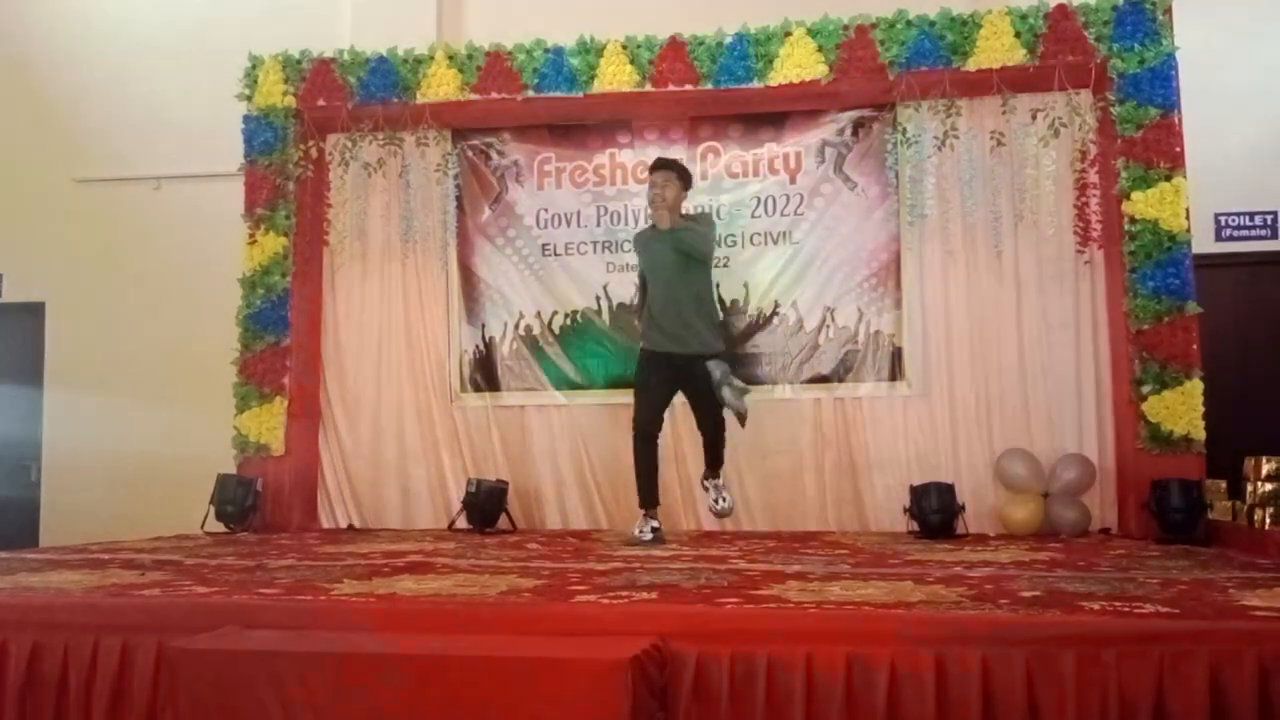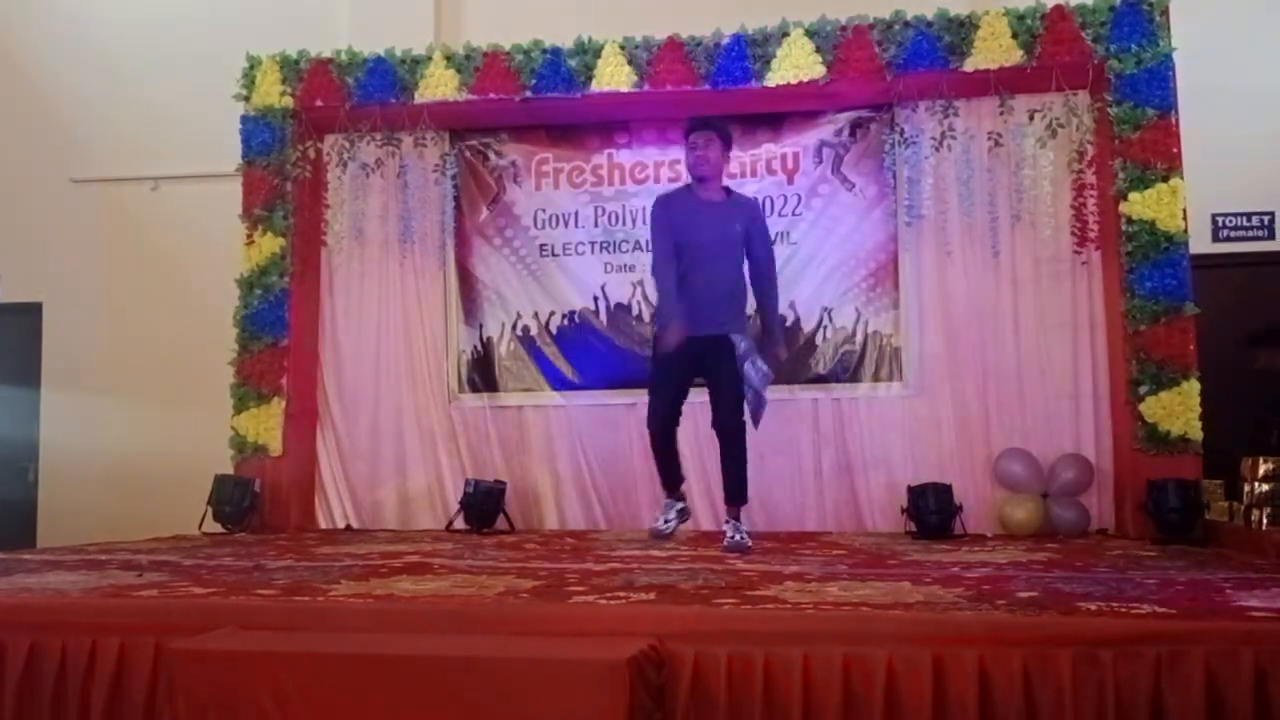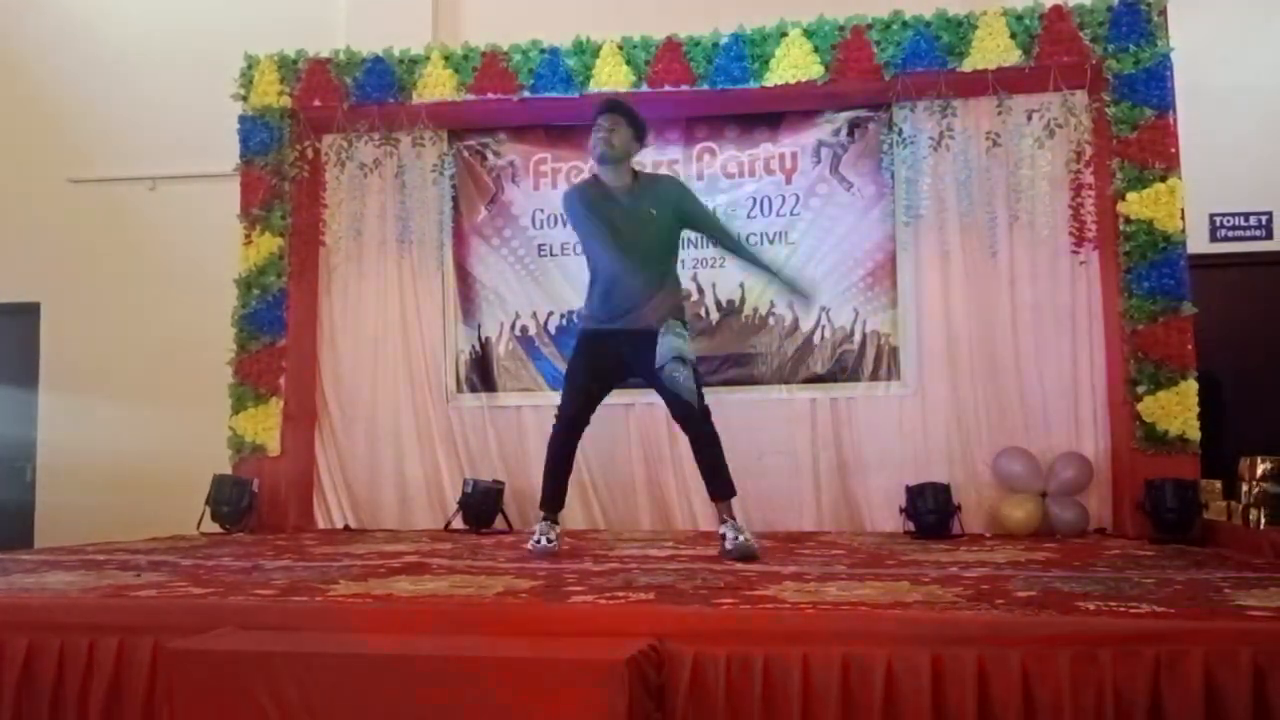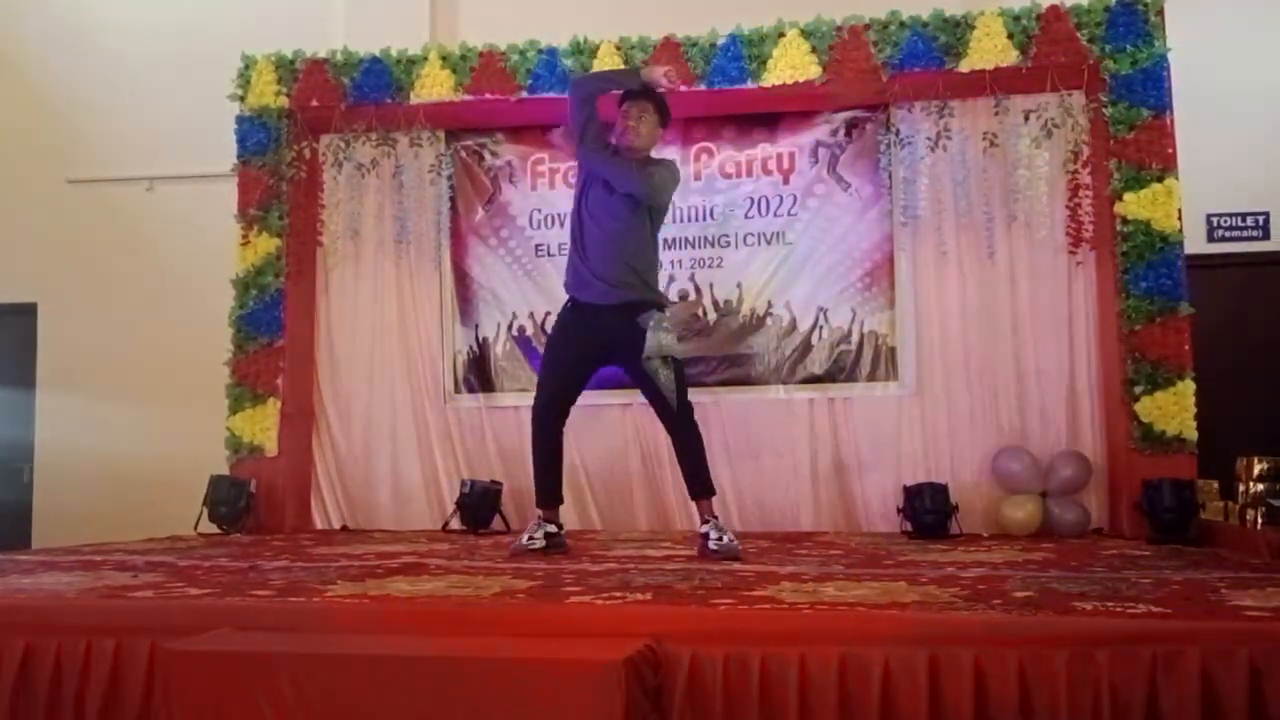
dt=1s
person 1, frame 1
left shoulder: (700, 224)
right shoulder: (643, 240)
left elbow: (704, 251)
left wrist: (671, 226)
left hip: (701, 349)
right hip: (656, 352)
left knee: (712, 425)
right knee: (644, 429)
left ankle: (713, 478)
right ankle: (650, 517)
person 1, frame 2
left shoulder: (747, 209)
right shoulder: (667, 207)
left elbow: (764, 273)
right elbow: (663, 268)
left wrist: (774, 334)
right wrist: (666, 323)
left hip: (726, 336)
right hip: (679, 334)
left knee: (729, 426)
right knee: (659, 419)
left ankle: (734, 521)
right ankle: (675, 500)
person 1, frame 3
left shoulder: (666, 190)
right shoulder: (579, 198)
left elbow: (720, 234)
right elbow: (604, 254)
left wrist: (780, 276)
right wrist: (648, 295)
left hip: (659, 330)
right hip: (604, 331)
left knee: (696, 420)
right knee: (567, 424)
left ankle: (728, 523)
right ankle: (547, 522)
person 1, frame 4
left shoulder: (662, 171)
right shoulder: (597, 155)
left elbow: (639, 183)
right elbow: (580, 91)
left wrist: (591, 159)
right wrist: (641, 74)
left hip: (636, 314)
right hip: (582, 313)
left knee: (678, 415)
right knee: (546, 412)
left ankle: (709, 525)
right ankle: (547, 523)
